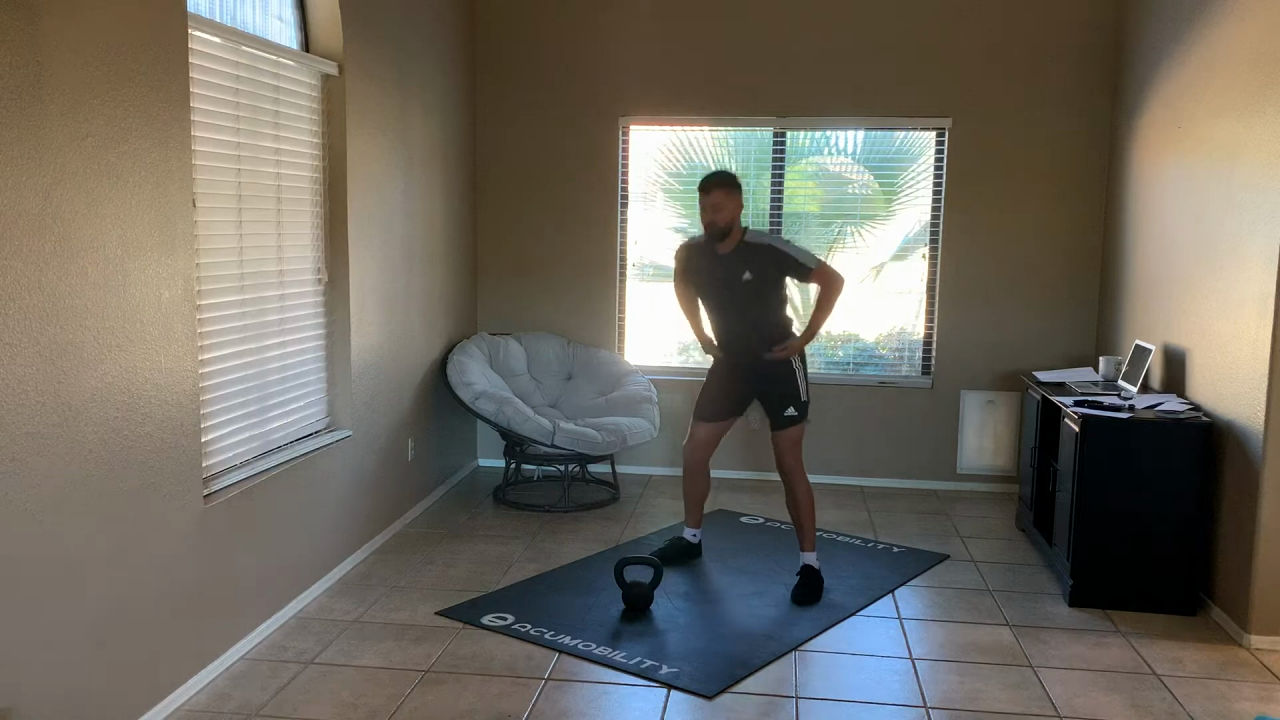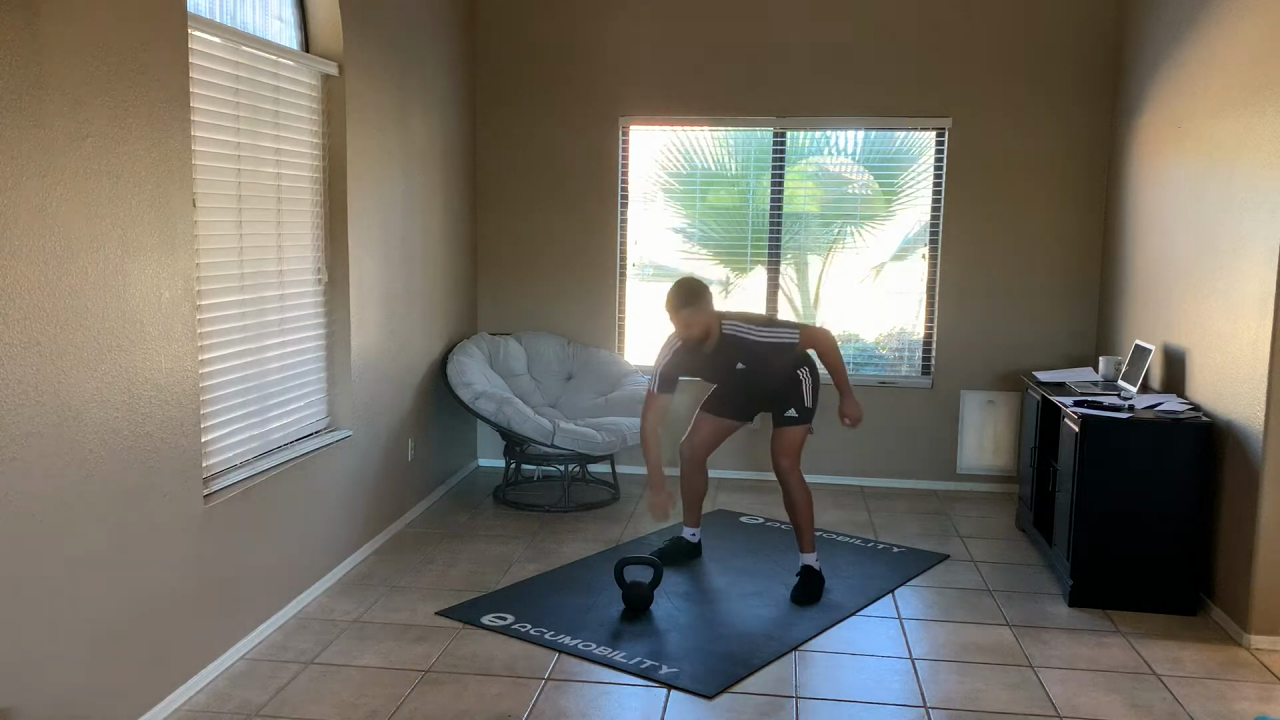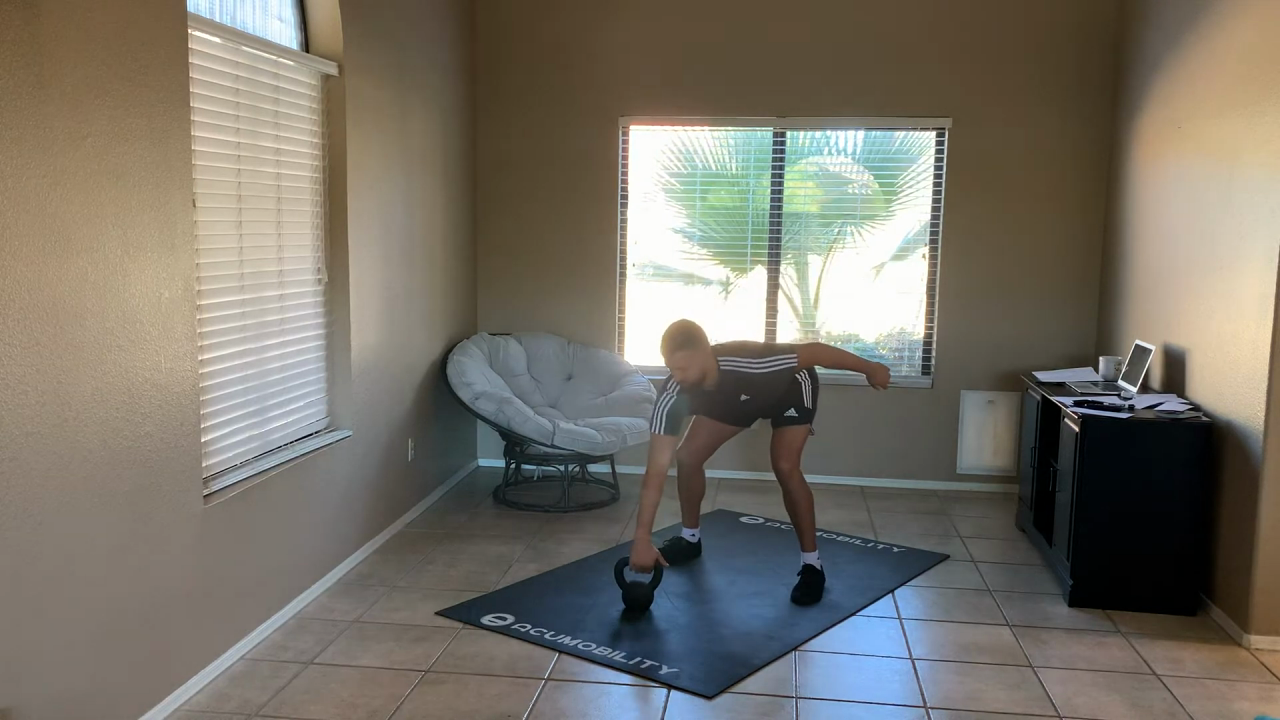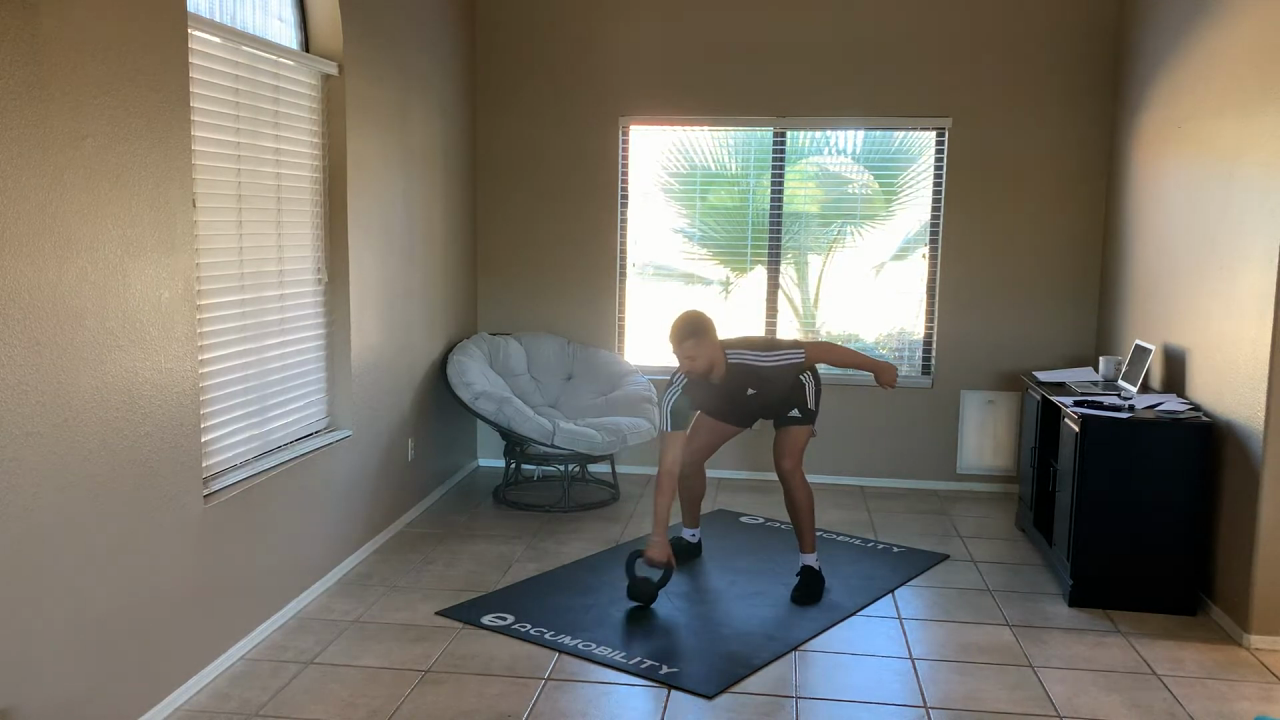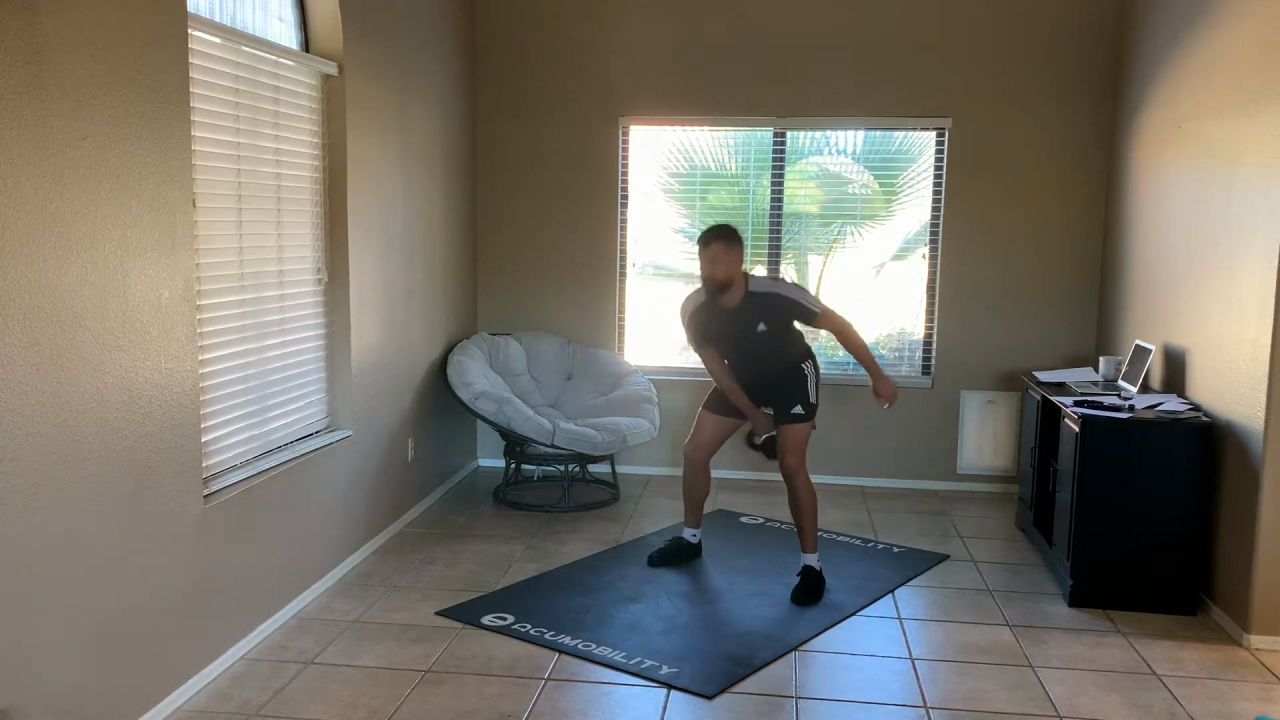
dt=0.7s
person 1, frame 1
left shoulder: (769, 250)
right shoulder: (691, 253)
left elbow: (832, 281)
right elbow: (684, 289)
left wrist: (805, 340)
right wrist: (702, 337)
left hip: (779, 364)
right hip: (730, 363)
left knee: (787, 461)
right knee: (694, 450)
left ankle: (809, 563)
right ankle: (690, 539)
person 1, frame 2
left shoulder: (752, 333)
right shoulder: (676, 352)
left elbow: (822, 337)
right elbow: (651, 418)
left wrist: (846, 396)
right wrist: (656, 483)
left hip: (790, 382)
right hip: (739, 386)
left knee: (785, 465)
right knee: (690, 450)
left ankle: (810, 565)
right ankle: (690, 538)
person 1, frame 3
left shoulder: (749, 363)
right shoulder: (672, 396)
left elbow: (814, 351)
right elbow: (656, 469)
left wrist: (869, 368)
right wrist: (642, 539)
left hip: (790, 388)
left knee: (785, 467)
right knee: (687, 456)
left ankle: (812, 565)
right ankle: (690, 539)
person 1, frame 4
left shoulder: (756, 358)
right shoulder: (680, 391)
left elbow: (821, 350)
right elbow: (669, 465)
left wrist: (877, 367)
right wrist: (658, 535)
left hip: (793, 389)
right hip: (734, 398)
left knee: (787, 467)
right knee: (688, 457)
left ankle: (810, 566)
right ankle: (690, 539)
person 1, frame 5
left shoulder: (776, 296)
right shoulder: (694, 311)
left elbow: (837, 326)
right elbow: (718, 368)
left wrist: (876, 375)
right wrist: (753, 414)
left hip: (792, 373)
right hip: (742, 377)
left knee: (791, 462)
right knee: (695, 451)
left ankle: (811, 565)
right ankle: (690, 538)
